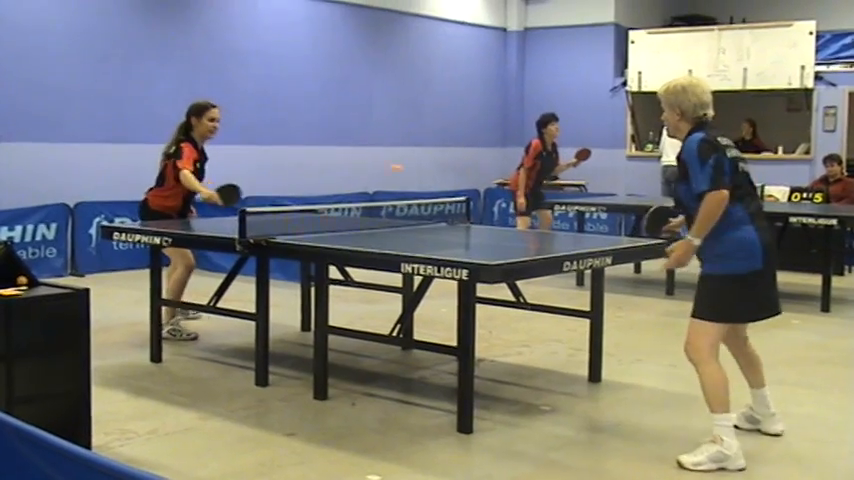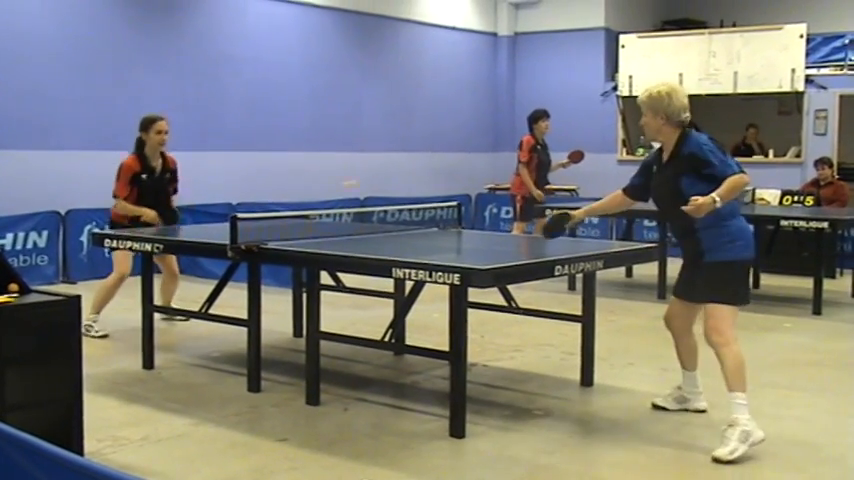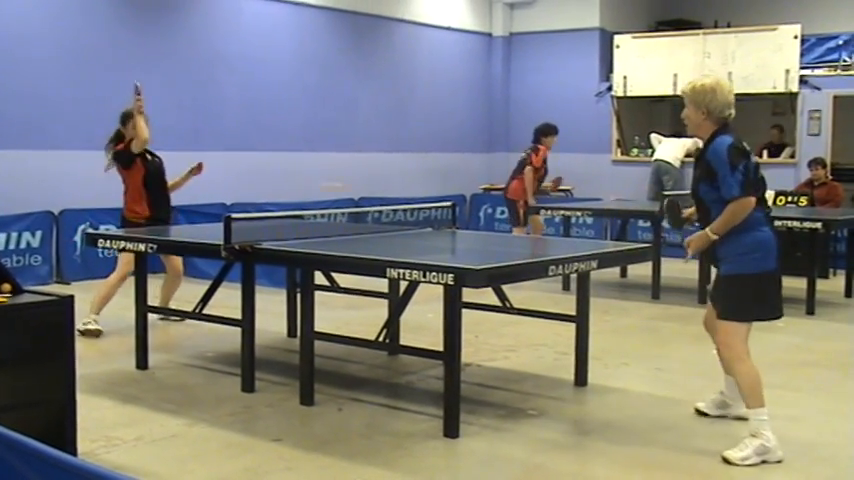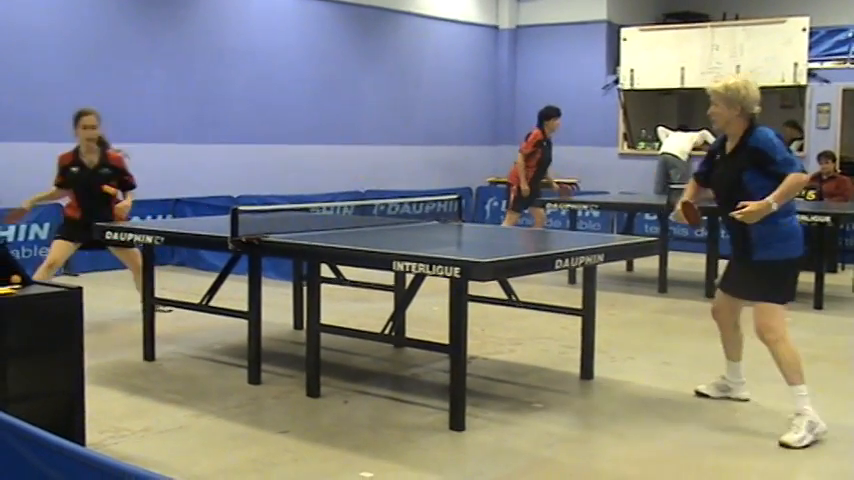
dt=0.7s
person 1, frame 1
left shoulder: (697, 145)
right shoulder: (713, 143)
left elbow: (718, 195)
left wrist: (691, 241)
right wrist: (685, 222)
left hip: (730, 257)
right hip: (747, 251)
left knee: (699, 349)
right knee: (734, 337)
left ankle: (725, 445)
right ankle: (764, 414)
person 1, frame 2
left shoulder: (697, 144)
right shoulder: (656, 159)
left elbow: (739, 178)
right elbow: (627, 196)
left wrist: (712, 201)
right wrist: (583, 214)
left hip: (726, 248)
right hip: (699, 252)
left knee: (718, 333)
right knee: (677, 321)
left ankle: (743, 424)
right ankle: (691, 392)
person 1, frame 3
left shoulder: (723, 149)
right shoulder: (716, 147)
left elbow: (745, 201)
left wrist: (707, 235)
right wrist: (697, 212)
left hip: (745, 258)
right hip: (737, 257)
left knee: (730, 345)
right knee: (713, 323)
left ankle: (764, 437)
right ankle: (732, 399)
person 1, frame 4
left shoulder: (763, 139)
right shoulder: (720, 147)
left elbow: (798, 176)
right elbow: (699, 180)
left wrist: (768, 205)
right wrist: (684, 202)
left hip: (776, 245)
right hip: (746, 246)
left knee: (769, 328)
right knee: (722, 311)
left ankle: (808, 416)
right ankle: (733, 382)
person 2, frame 1
left shoulder: (196, 149)
right shoulder: (185, 149)
right elbow: (184, 176)
left wrist: (186, 205)
right wrist: (204, 191)
left hip: (169, 212)
right hip: (157, 214)
left knee: (180, 261)
right knee: (186, 263)
left ankle: (173, 308)
right ankle: (169, 324)
person 2, frame 2
left shoulder: (170, 163)
right shoulder: (129, 165)
right elbow: (120, 204)
left wrist: (172, 209)
right wrist: (144, 211)
left hip: (154, 227)
right hip: (126, 226)
left knee: (172, 271)
right knee: (122, 272)
left ankle: (166, 308)
right ankle: (90, 320)
person 2, frame 3
left shoulder: (153, 157)
right shoulder: (121, 153)
right elbow: (140, 143)
left wrist: (188, 175)
right wrist: (138, 113)
left hip: (162, 222)
right hip: (136, 223)
left knee: (176, 271)
right knee: (123, 272)
left ankle: (163, 309)
right ankle: (90, 318)
person 2, frame 4
left shoulder: (114, 160)
right shoulder: (66, 161)
left elbow: (129, 190)
right elbow: (62, 190)
left wrist: (127, 203)
right wrist: (32, 202)
left hip: (109, 221)
right hip: (76, 221)
left knee: (136, 265)
right knee: (52, 263)
